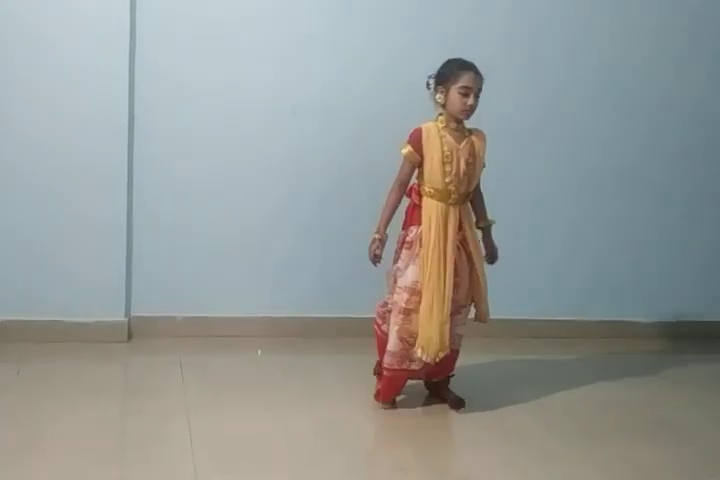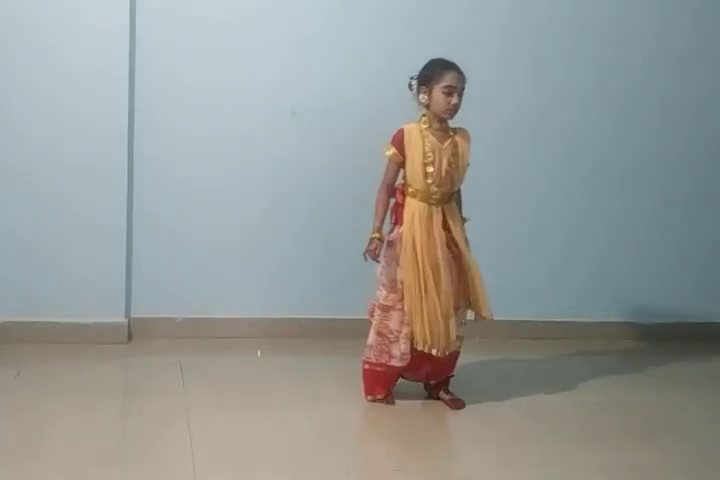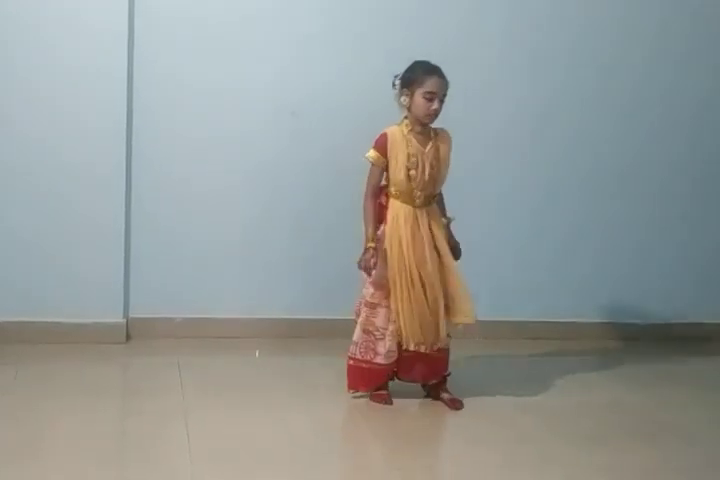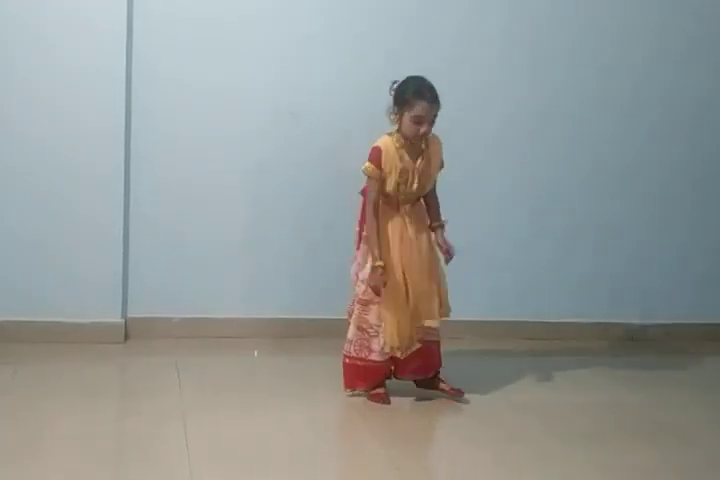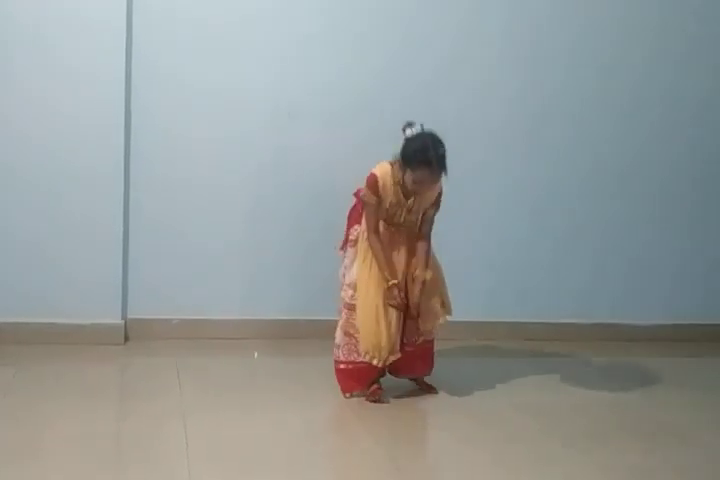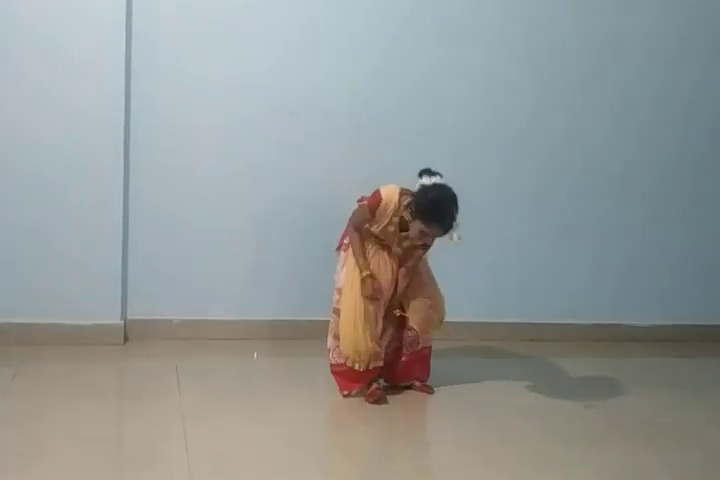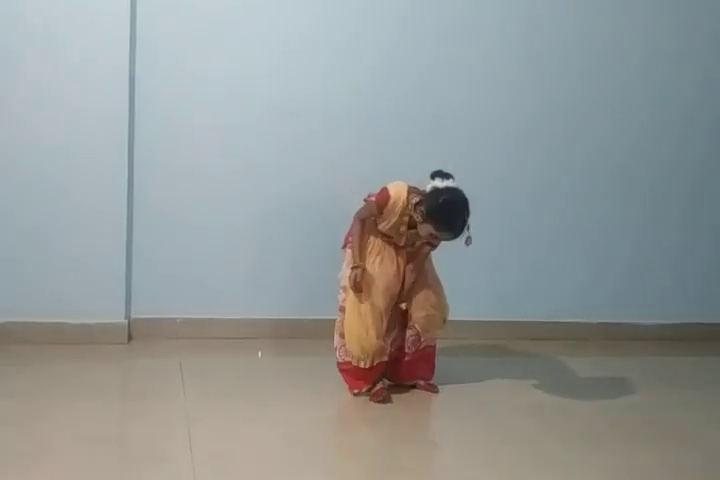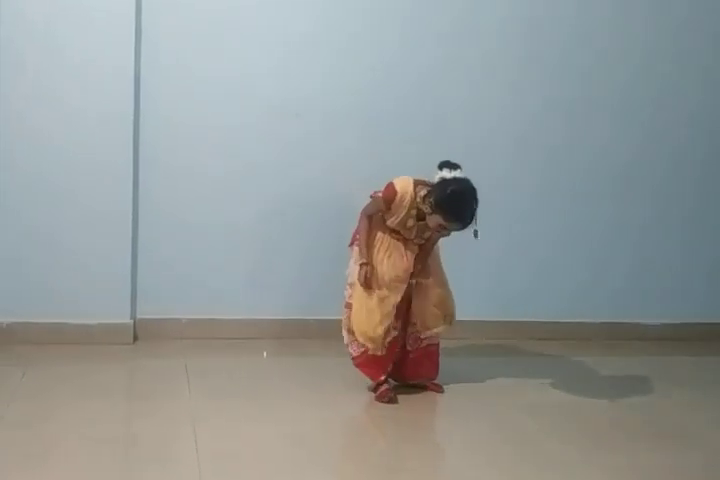
dt=0.2s
person 1, frame 1
left shoulder: (477, 140)
right shoulder: (422, 135)
right elbow: (400, 184)
left wrist: (486, 233)
right wrist: (381, 232)
left hip: (461, 227)
right hip: (425, 226)
left knee: (453, 307)
right knee: (411, 303)
left ankle: (438, 379)
right ankle: (388, 382)
person 1, frame 2
left shoulder: (461, 140)
right shoulder: (406, 136)
right elbow: (386, 187)
left wrist: (460, 230)
right wrist: (377, 233)
left hip: (446, 227)
right hip: (410, 226)
left knee: (449, 305)
right knee: (397, 303)
left ankle: (437, 381)
right ankle: (381, 382)
person 1, frame 3
left shoulder: (443, 140)
right shoulder: (388, 140)
right elbow: (371, 193)
left wrist: (447, 232)
right wrist: (370, 242)
left hip: (429, 228)
right hip: (394, 227)
left knee: (437, 302)
right knee: (384, 303)
left ankle: (434, 381)
right ankle: (376, 380)
person 1, frame 4
left shoulder: (434, 148)
right shoulder: (381, 151)
left elbow: (429, 196)
right elbow: (373, 208)
left wrist: (440, 234)
right wrist: (377, 260)
left hip: (417, 227)
right hip: (383, 227)
left knee: (425, 297)
right knee: (376, 301)
left ankle: (428, 373)
right ankle: (372, 378)
person 1, frame 5
left shoulder: (432, 189)
right shoulder: (379, 178)
left elbow: (424, 236)
right elbow: (372, 231)
left wrist: (421, 279)
right wrist: (390, 279)
left hip: (407, 237)
right hip: (368, 233)
left knee: (424, 299)
right knee: (366, 303)
left ankle: (413, 368)
right ankle: (366, 376)
person 1, frame 6
left shoulder: (427, 228)
right shoulder: (385, 199)
left elbow: (408, 267)
right elbow: (354, 226)
left wrist: (396, 305)
right wrist: (365, 272)
left hip: (400, 254)
right hip: (366, 245)
left knee: (423, 306)
right knee: (359, 310)
left ankle: (408, 372)
right ankle: (365, 377)
person 1, frame 7
left shoulder: (434, 227)
right shoulder: (393, 196)
left elbow: (415, 266)
right elbow: (359, 218)
left wrist: (403, 301)
right wrist: (356, 264)
left hip: (406, 253)
right hip: (372, 244)
left knee: (425, 306)
right knee: (366, 311)
left ankle: (412, 372)
right ankle: (370, 378)
person 1, frame 8
left shoulder: (444, 217)
right shoulder: (400, 191)
left elbow: (426, 249)
right elbow: (366, 215)
left wrist: (412, 282)
right wrist: (364, 260)
left hip: (413, 249)
right hip: (380, 241)
left knee: (429, 305)
right knee: (373, 310)
left ankle: (417, 372)
right ankle: (379, 376)
